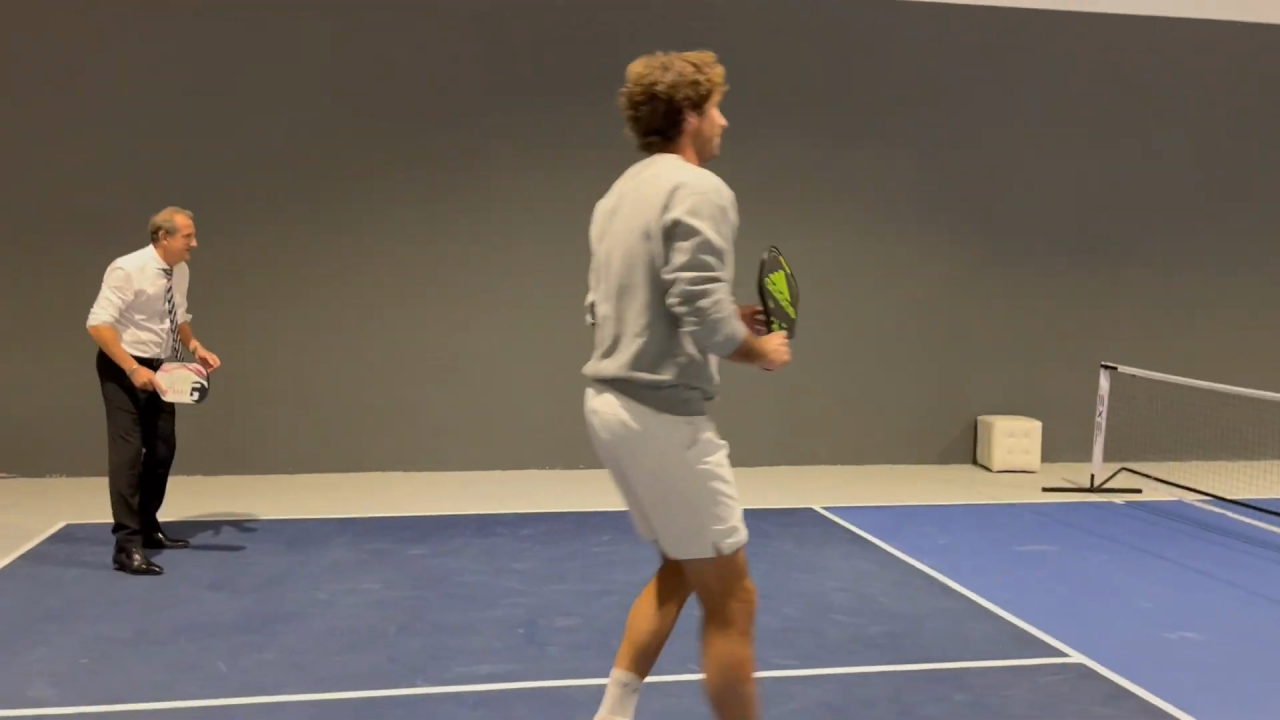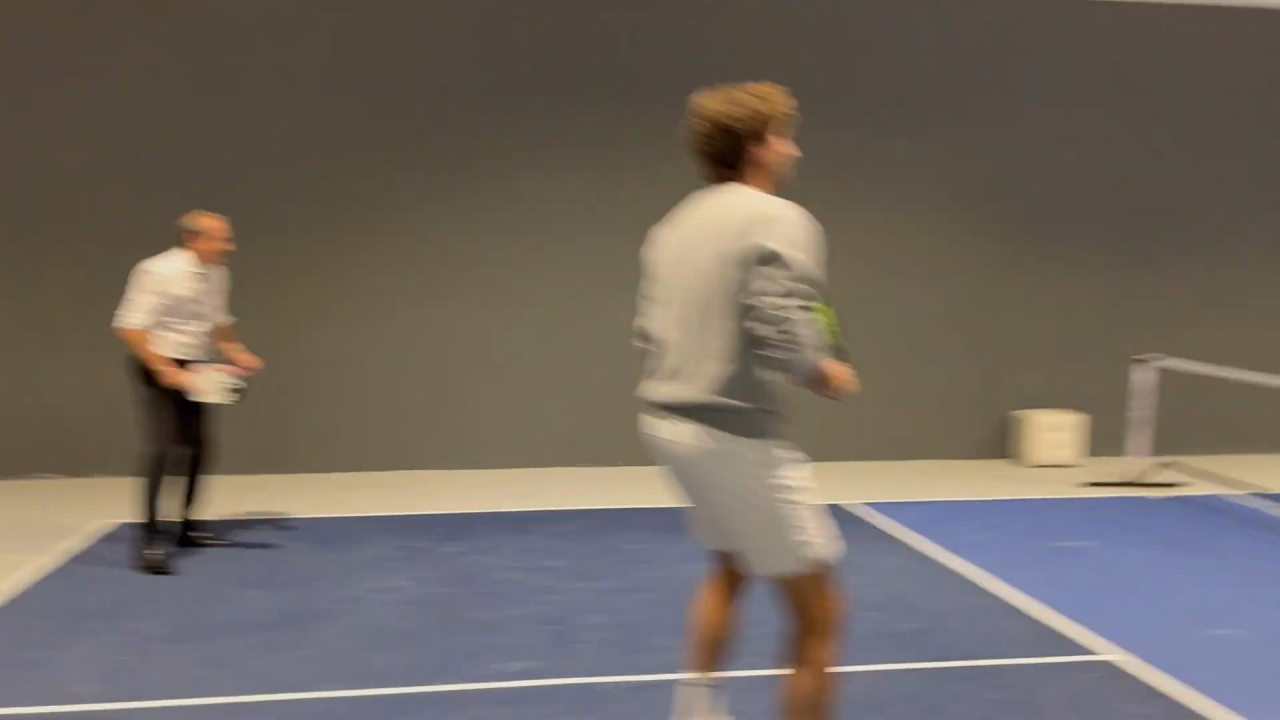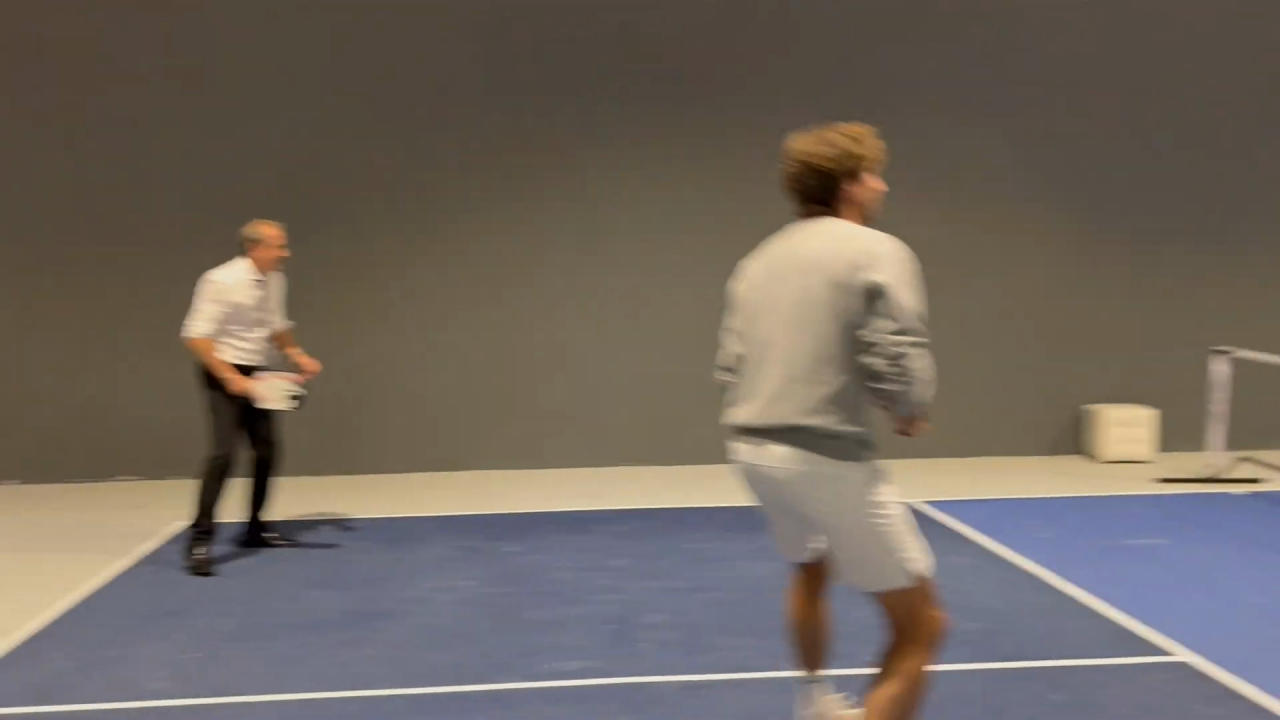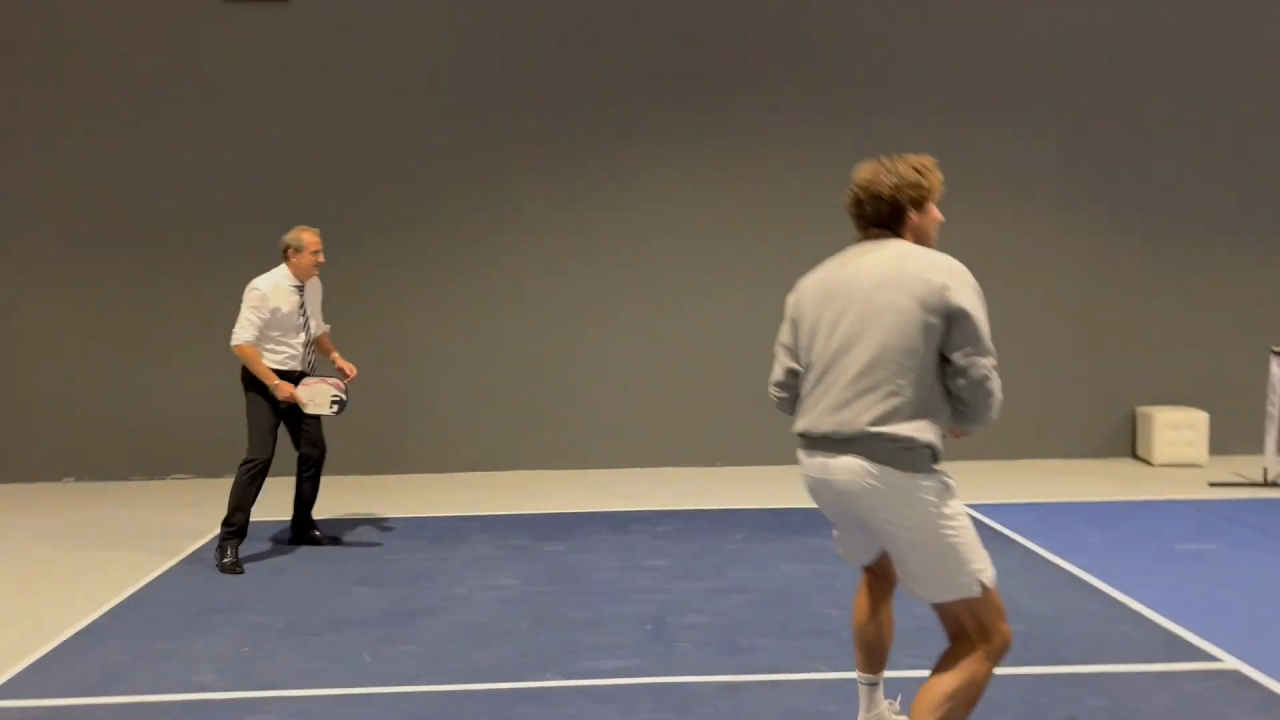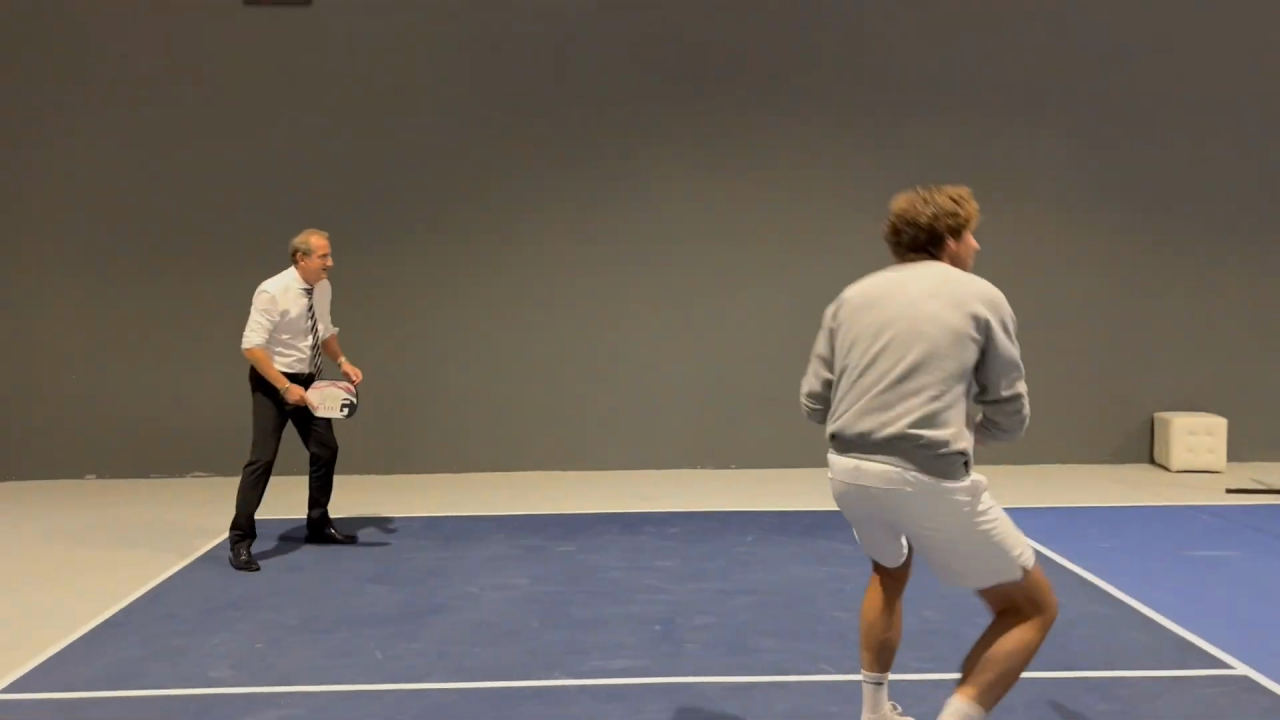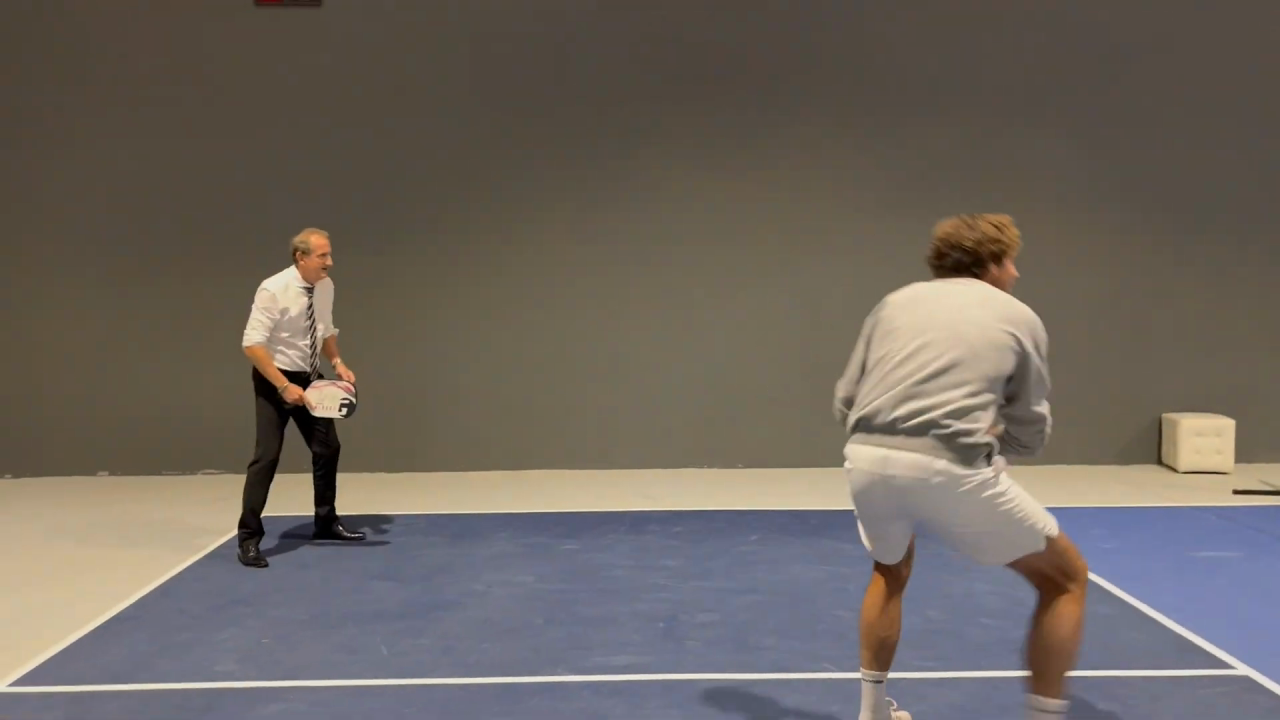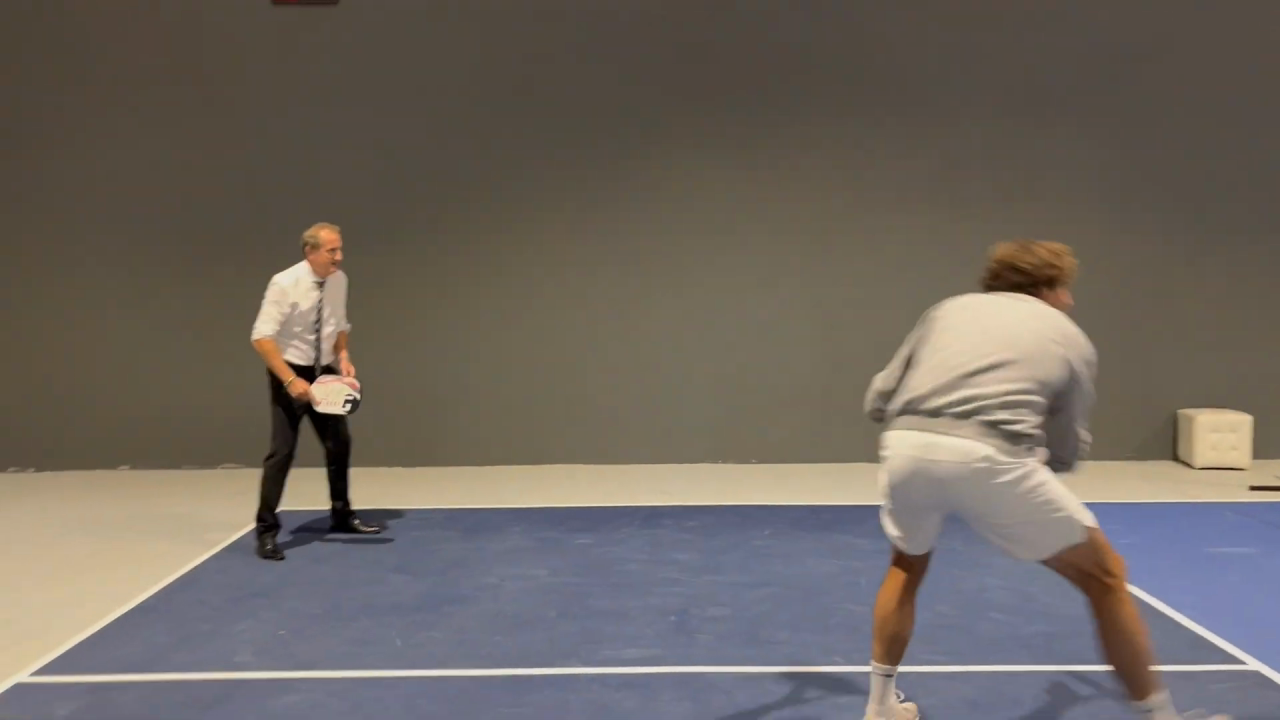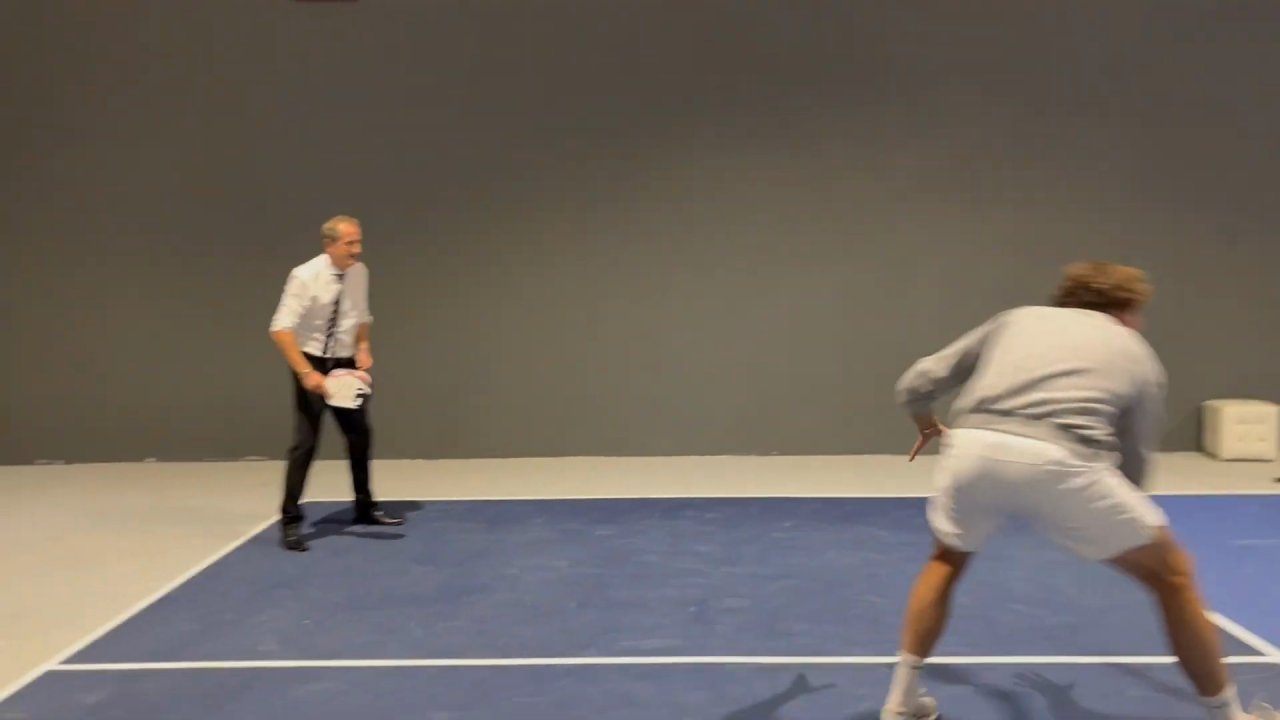
dt=0.1s
person 1, frame 1
left shoulder: (617, 196)
right shoulder: (700, 189)
right elbow: (705, 314)
right wrist: (760, 349)
left hip: (613, 404)
right hip: (663, 413)
left knee: (677, 571)
right knee: (730, 602)
person 1, frame 2
left shoulder: (670, 229)
right shoulder: (781, 220)
left elbow: (650, 337)
right elbow: (784, 341)
right wrist: (832, 378)
left hip: (666, 427)
right hip: (733, 436)
left knee: (733, 565)
right knee: (818, 612)
person 1, frame 3
left shoulder: (757, 263)
right shoulder: (880, 255)
left elbow: (730, 371)
right elbow: (902, 376)
right wrist: (912, 414)
left hip: (754, 450)
right hip: (829, 460)
left knee: (813, 568)
right knee: (920, 625)
person 1, frame 4
left shoulder: (813, 282)
right shoulder: (948, 278)
left elbow: (781, 389)
right elbow: (981, 403)
right wrist: (941, 420)
left hip: (822, 466)
right hip: (900, 475)
left knee: (881, 574)
right knee: (981, 639)
person 1, frame 5
left shoulder: (851, 296)
right shoulder: (983, 298)
left elbow: (814, 401)
right elbow: (1009, 417)
left hip: (848, 467)
right hip: (928, 477)
left knee: (889, 573)
right knee: (1033, 609)
person 1, frame 6
left shoulder: (894, 302)
right shoulder: (1020, 319)
left elbow: (847, 404)
right elbow: (1030, 437)
left hip: (867, 458)
right hip: (952, 469)
left knee: (891, 572)
right knee: (1065, 577)
person 1, frame 7
left shoulder: (950, 309)
right shoulder: (1070, 337)
left elbow: (878, 401)
right elbow: (1065, 455)
left hip: (906, 445)
right hip: (992, 459)
left knee: (906, 564)
right knee: (1105, 578)
person 1, frame 8
left shoulder: (1015, 320)
right shoulder: (1137, 355)
left elbow: (916, 386)
right elbow: (1130, 470)
left wrist: (927, 426)
left hip: (974, 447)
right hip: (1057, 463)
left knee: (946, 561)
right knee: (1171, 579)
person 2, frame 1
left shoulder: (180, 272)
right shoulder: (128, 269)
right elbow: (98, 324)
left wrist: (194, 346)
right wrist: (133, 369)
left hip: (158, 368)
right hip: (123, 367)
left knee: (163, 449)
right knee: (128, 449)
left ankle: (148, 527)
right ankle: (127, 543)
person 2, frame 2
left shoulder: (217, 274)
right shoulder: (158, 272)
right elbow: (130, 325)
left wrist: (234, 349)
right wrist: (164, 369)
left hip: (193, 370)
right hip: (160, 369)
left knee: (197, 447)
right knee: (162, 448)
left ankle: (186, 526)
right ankle: (151, 539)
person 2, frame 3
left shoulder: (275, 280)
right shoulder: (221, 281)
right elbow: (196, 335)
left wrist: (296, 353)
right wrist: (230, 376)
left hip: (257, 375)
right hip: (225, 375)
left knee: (266, 450)
right knee: (222, 452)
left ankle: (255, 528)
right ankle: (200, 539)
person 2, frame 4
left shoulder: (314, 286)
right shoulder: (263, 288)
right elbow: (241, 342)
left wrist: (335, 357)
right wrist: (275, 384)
left hip: (299, 379)
right hip: (265, 380)
left knee: (314, 450)
right knee: (260, 456)
left ankle: (302, 526)
right ankle: (229, 539)
person 2, frame 5
left shoulder: (323, 288)
right shoulder: (273, 291)
right elbow: (251, 345)
left wrist: (342, 360)
right wrist: (285, 387)
left hip: (307, 381)
right hip: (272, 382)
left knee: (325, 449)
right knee: (263, 456)
left ankle: (318, 524)
right ankle: (241, 539)
person 2, frame 6
left shoulder: (325, 286)
right shoulder: (273, 289)
right elbow: (252, 343)
left wrist: (337, 362)
right wrist: (284, 385)
left hip: (312, 378)
right hip: (276, 380)
left knee: (328, 448)
right knee: (267, 456)
left ankle: (326, 521)
right ankle: (249, 537)
person 2, frame 7
left shoulder: (339, 280)
right shoulder: (285, 283)
right elbow: (261, 337)
left wrist: (343, 357)
right wrist: (290, 381)
left hip: (325, 373)
right hip: (290, 374)
left knee: (339, 443)
right knee: (282, 450)
left ankle: (342, 514)
right ankle: (266, 530)
person 2, frame 8
left shoulder: (359, 273)
right shoulder: (305, 276)
right elbow: (281, 328)
left wrist: (363, 348)
right wrist: (306, 373)
left hip: (346, 366)
right hip: (313, 366)
left knee: (360, 435)
right knee: (306, 441)
left ankle: (365, 506)
right ankle: (291, 522)
